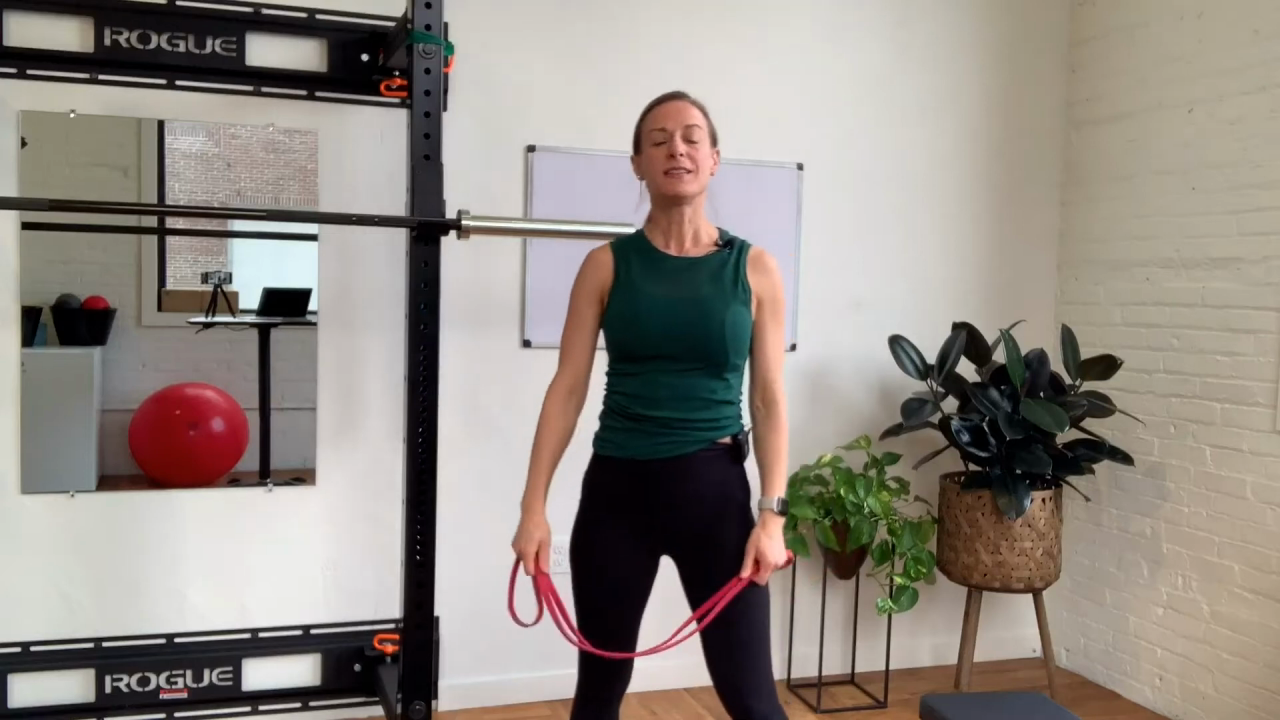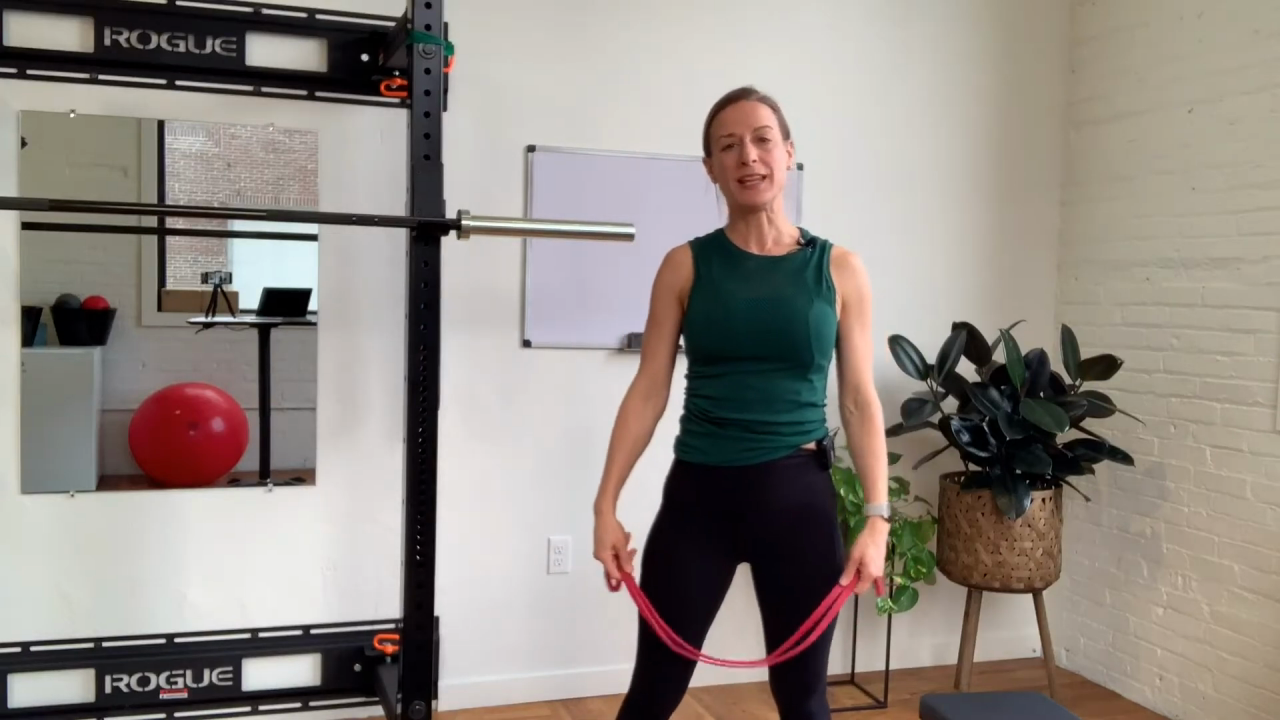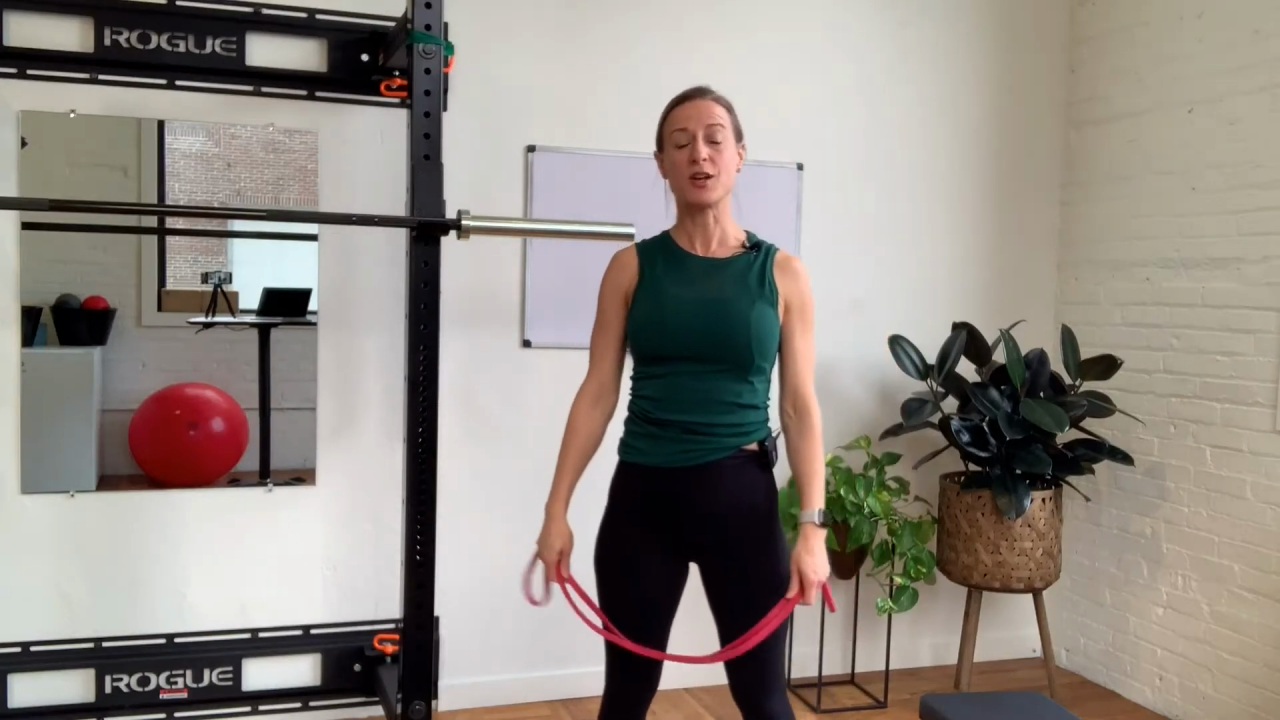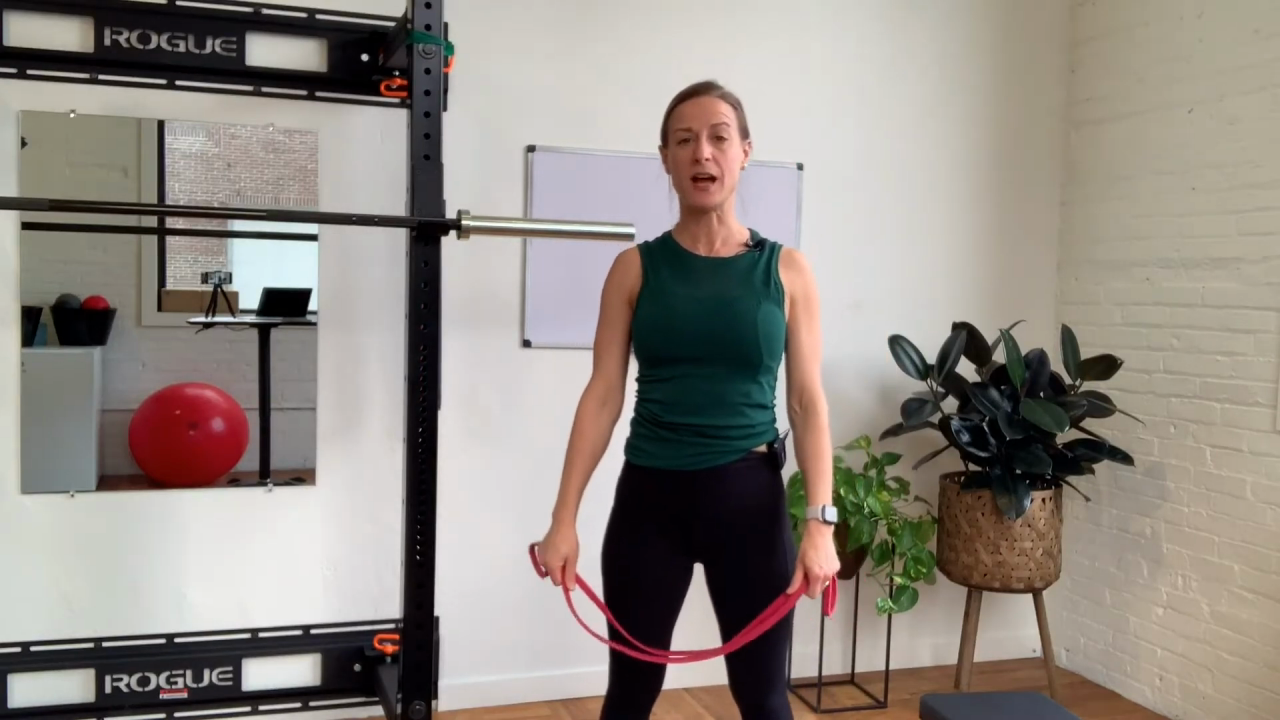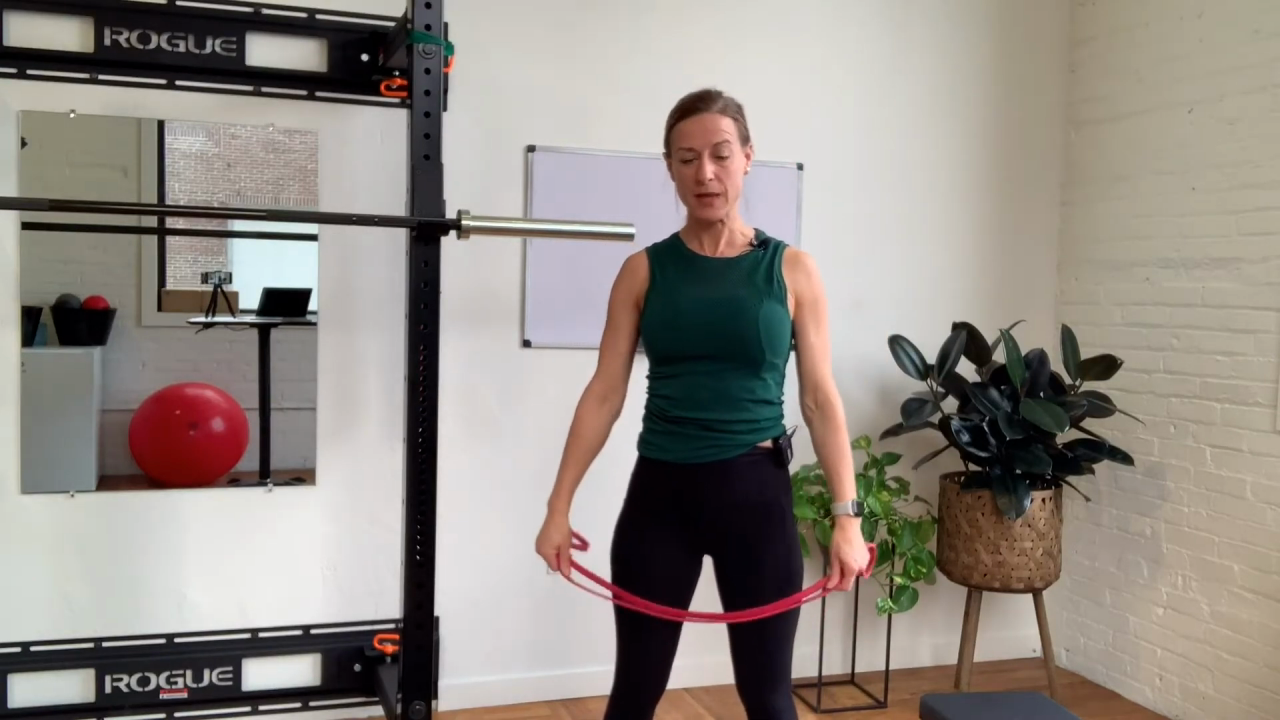
dt=1s
person 1, frame 1
left shoulder: (754, 268)
right shoulder: (607, 265)
left elbow: (768, 399)
right elbow: (568, 387)
left wrist: (772, 512)
right wrist: (533, 506)
left hip: (712, 487)
right hip: (617, 488)
person 1, frame 2
left shoulder: (838, 268)
right shoulder: (685, 265)
left elbow: (859, 399)
right elbow: (648, 390)
left wrist: (877, 517)
right wrist: (606, 504)
left hip: (796, 496)
right hip: (697, 495)
person 1, frame 3
left shoulder: (781, 272)
right shoulder: (632, 267)
left elbow: (800, 406)
right elbow: (598, 392)
left wrist: (812, 526)
right wrist: (556, 509)
left hip: (740, 494)
right hip: (642, 495)
person 1, frame 4
left shoulder: (786, 270)
right shoulder: (635, 268)
left elbow: (807, 403)
right elbow: (603, 395)
left wrist: (820, 522)
right wrist: (564, 517)
left hip: (747, 496)
right hip: (649, 497)
person 1, frame 5
left shoulder: (791, 269)
right shoulder: (643, 270)
left elbow: (821, 398)
right elbow: (605, 393)
left wrist: (847, 516)
right wrist: (559, 505)
left hip: (754, 492)
right hip: (660, 491)
